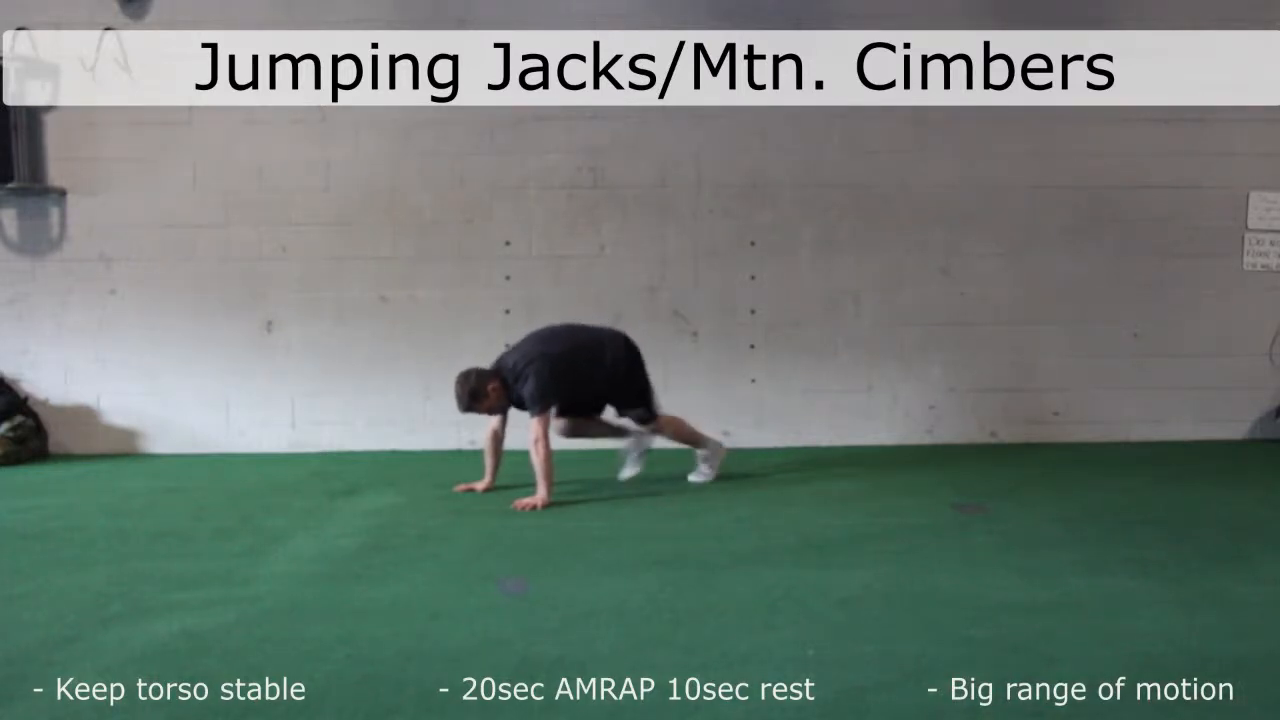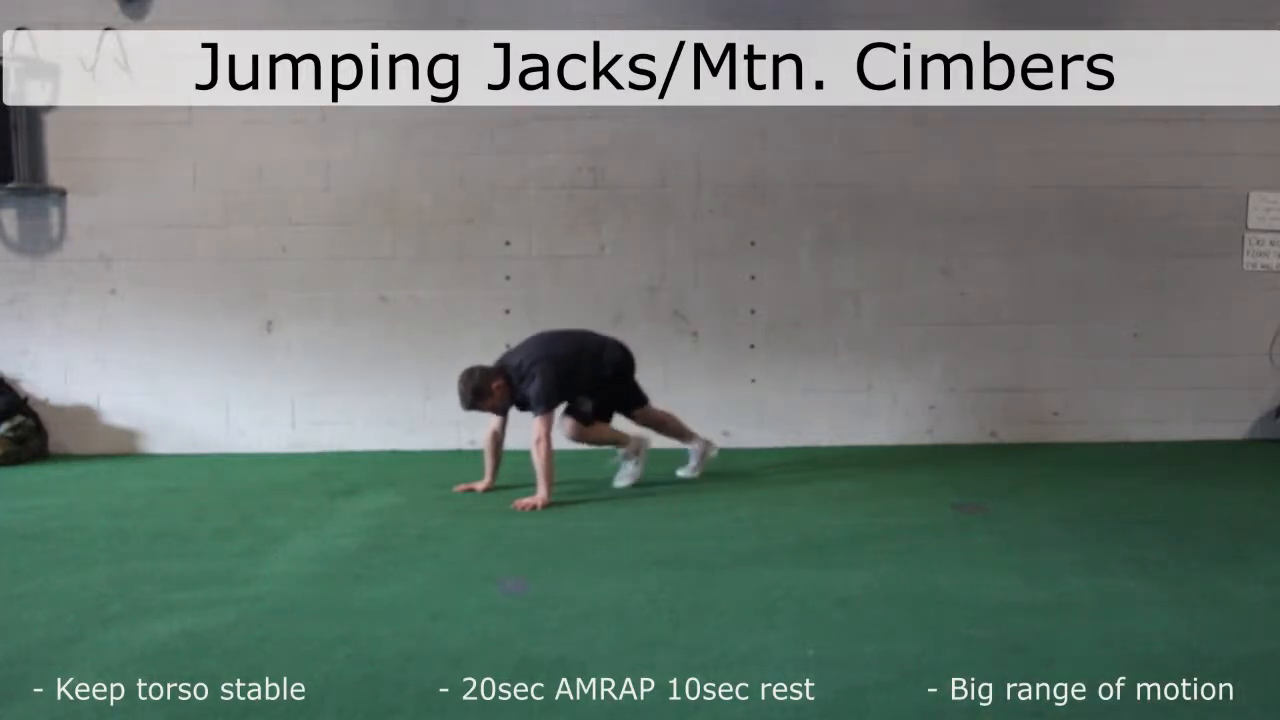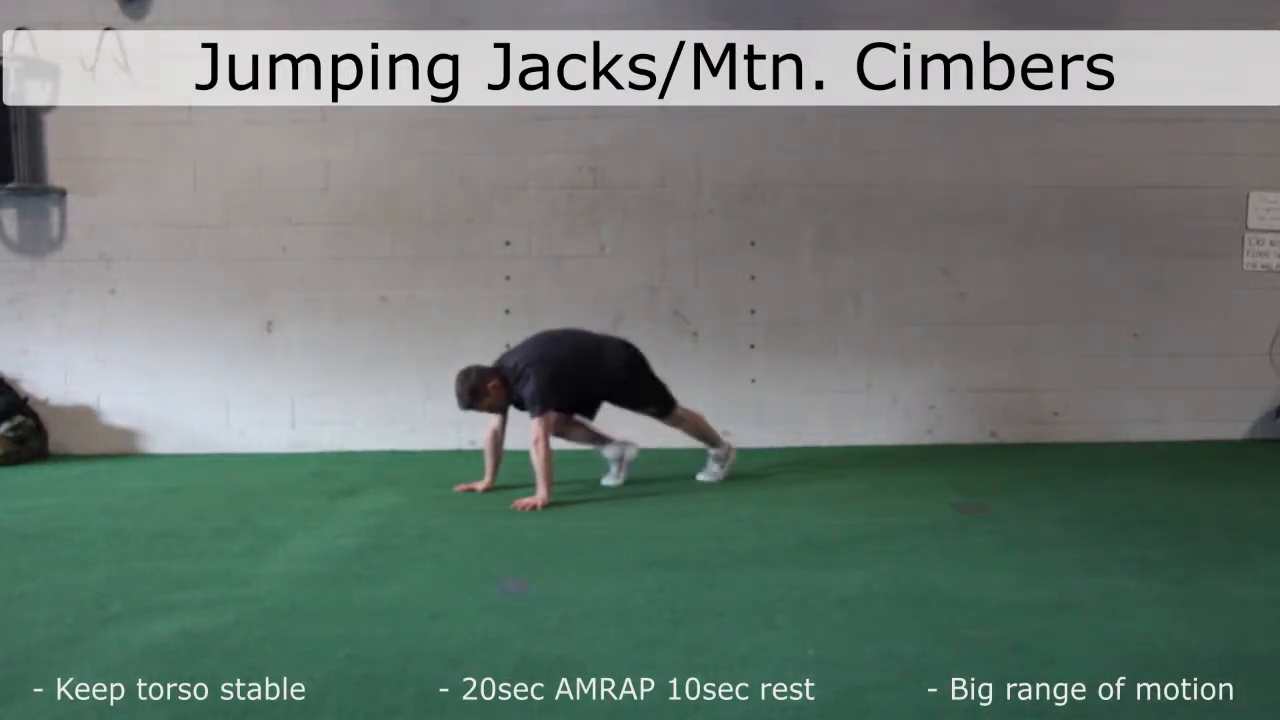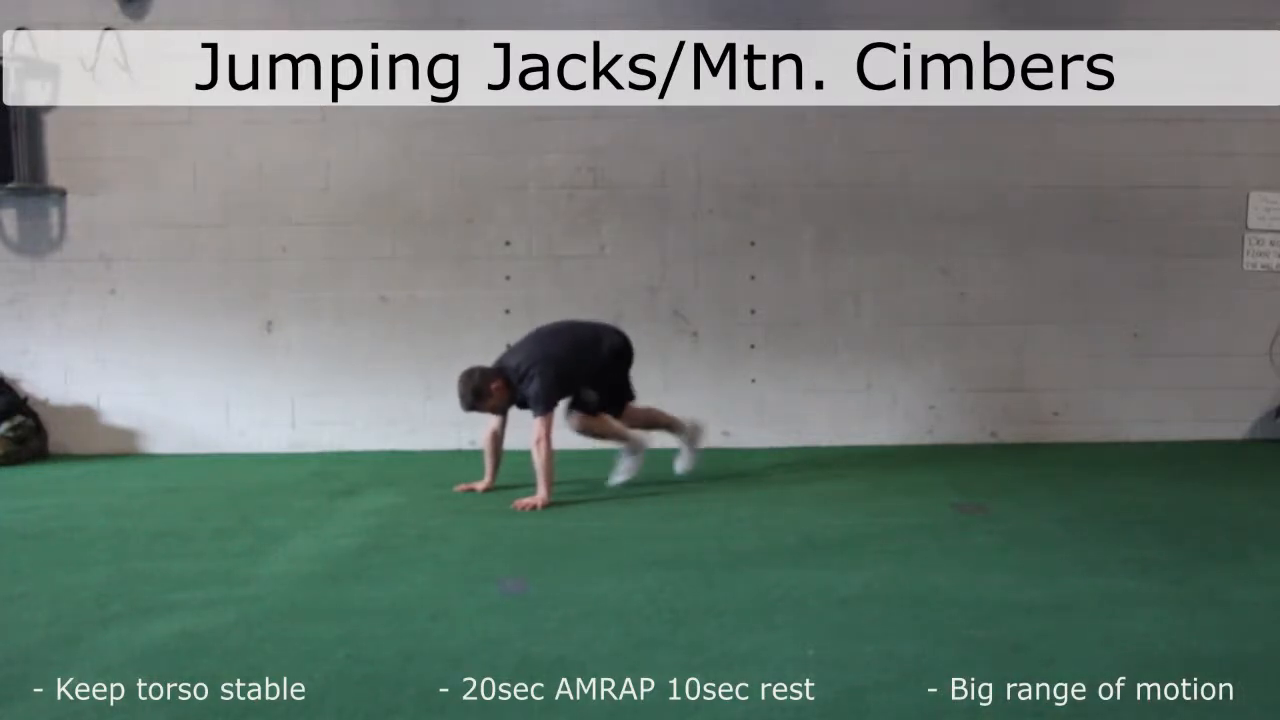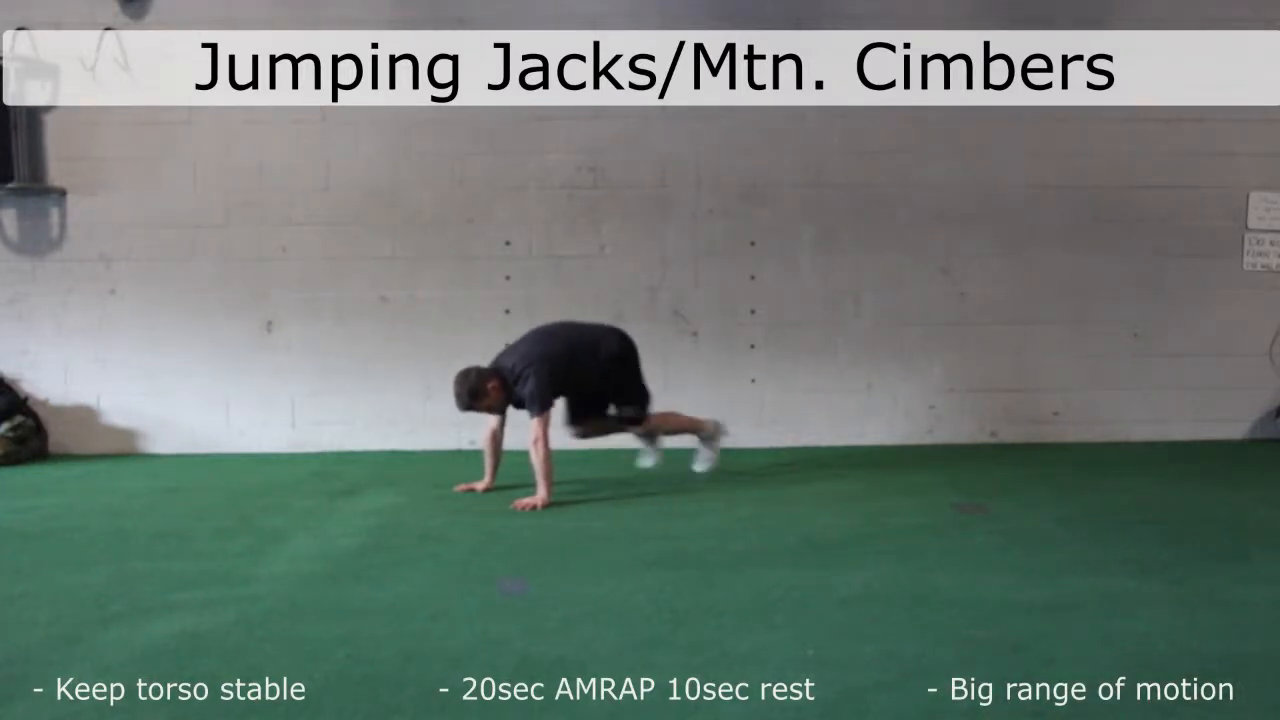
dt=0.3s
person 1, frame 1
left shoulder: (531, 379)
right shoulder: (498, 376)
left elbow: (538, 439)
right elbow: (495, 430)
left wrist: (543, 494)
right wrist: (488, 480)
left hip: (616, 358)
right hip: (590, 366)
left knee: (651, 420)
right knee: (565, 426)
left ankle: (708, 449)
right ankle: (634, 440)
person 1, frame 2
left shoulder: (536, 379)
right shoulder: (499, 375)
left elbow: (540, 439)
right elbow: (495, 431)
left wrist: (543, 495)
right wrist: (488, 480)
left hip: (612, 364)
right hip: (595, 365)
left knee: (572, 427)
right knee: (641, 414)
left ankle: (632, 447)
right ankle: (698, 445)
person 1, frame 3
left shoulder: (531, 380)
right shoulder: (499, 375)
left elbow: (539, 439)
right elbow: (495, 431)
left wrist: (543, 494)
right wrist: (488, 480)
left hip: (618, 364)
right hip: (594, 371)
left knee: (668, 414)
right knee: (555, 423)
left ankle: (721, 451)
right ankle: (614, 450)
person 1, frame 4
left shoulder: (536, 378)
right shoulder: (498, 375)
left elbow: (541, 438)
right elbow: (494, 431)
left wrist: (543, 494)
right wrist: (487, 480)
left hip: (611, 350)
right hip: (594, 354)
left knee: (580, 420)
right knee: (618, 414)
left ankle: (631, 444)
right ankle: (685, 430)
person 1, frame 5
left shoulder: (531, 379)
right shoulder: (497, 375)
left elbow: (538, 438)
right elbow: (493, 430)
left wrist: (543, 495)
right wrist: (487, 480)
left hip: (612, 353)
right hip: (590, 361)
left knee: (640, 422)
right knee: (580, 428)
left ankle: (706, 430)
right ankle: (647, 434)
